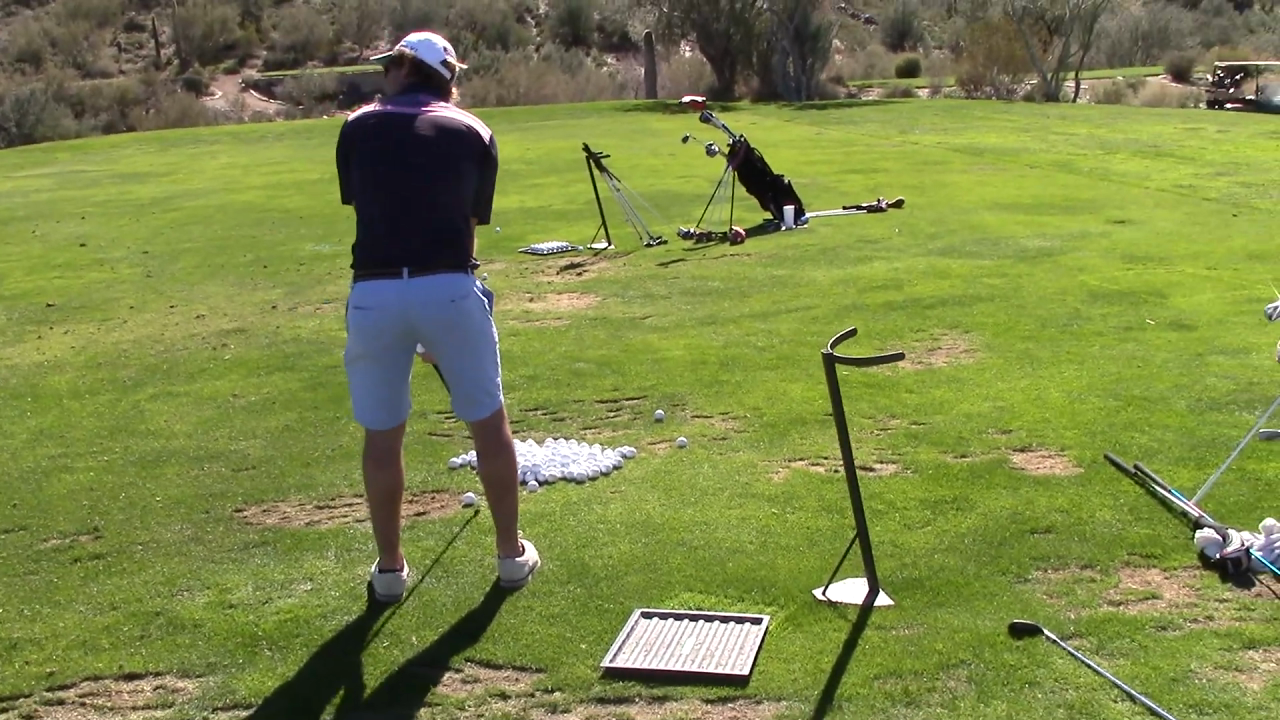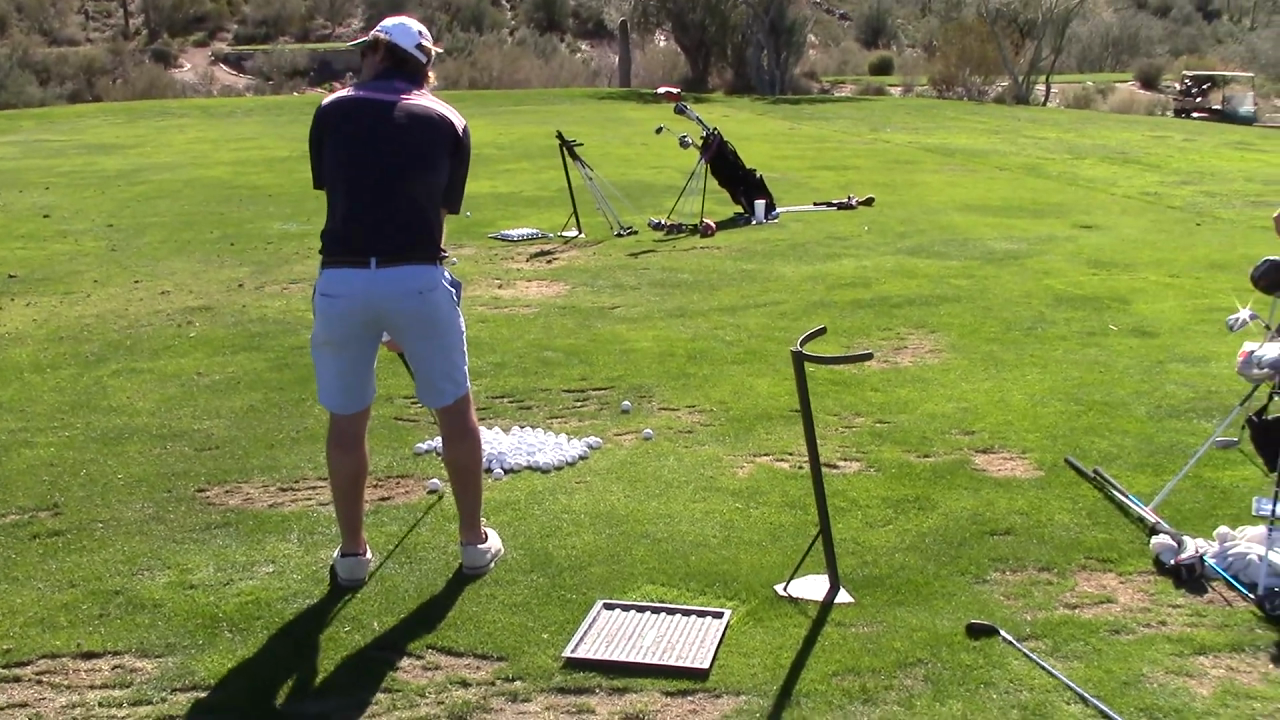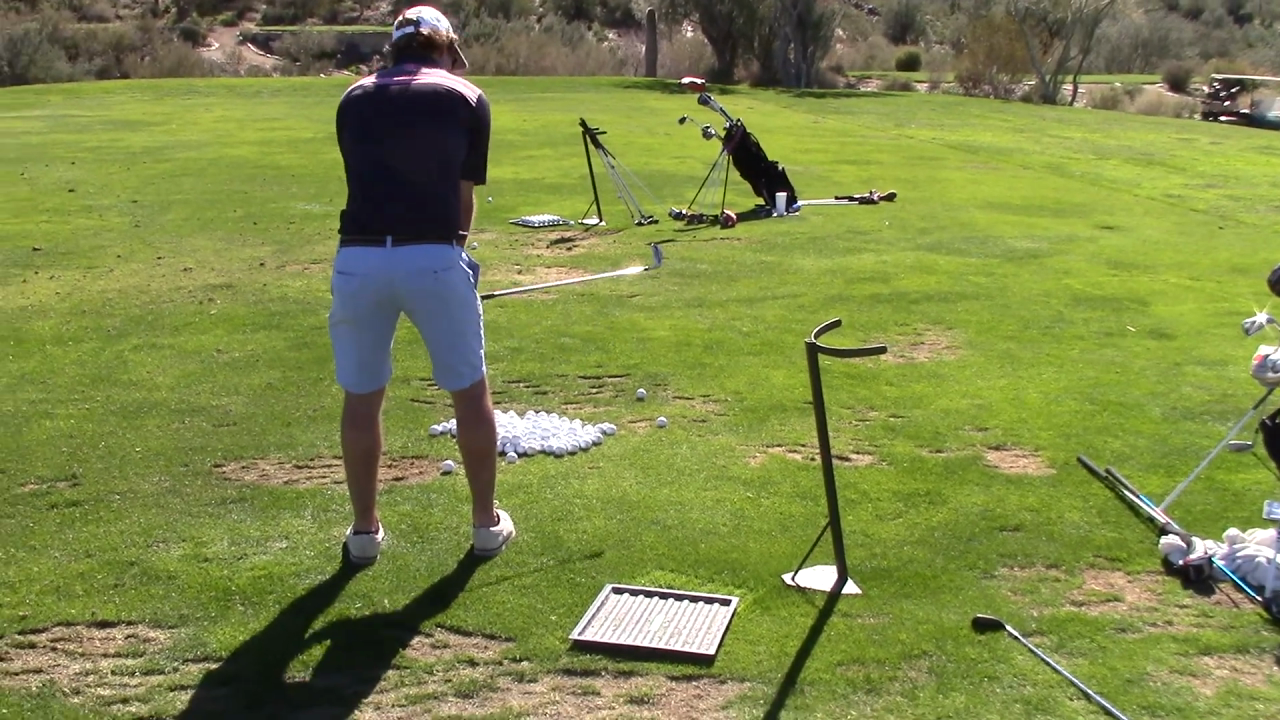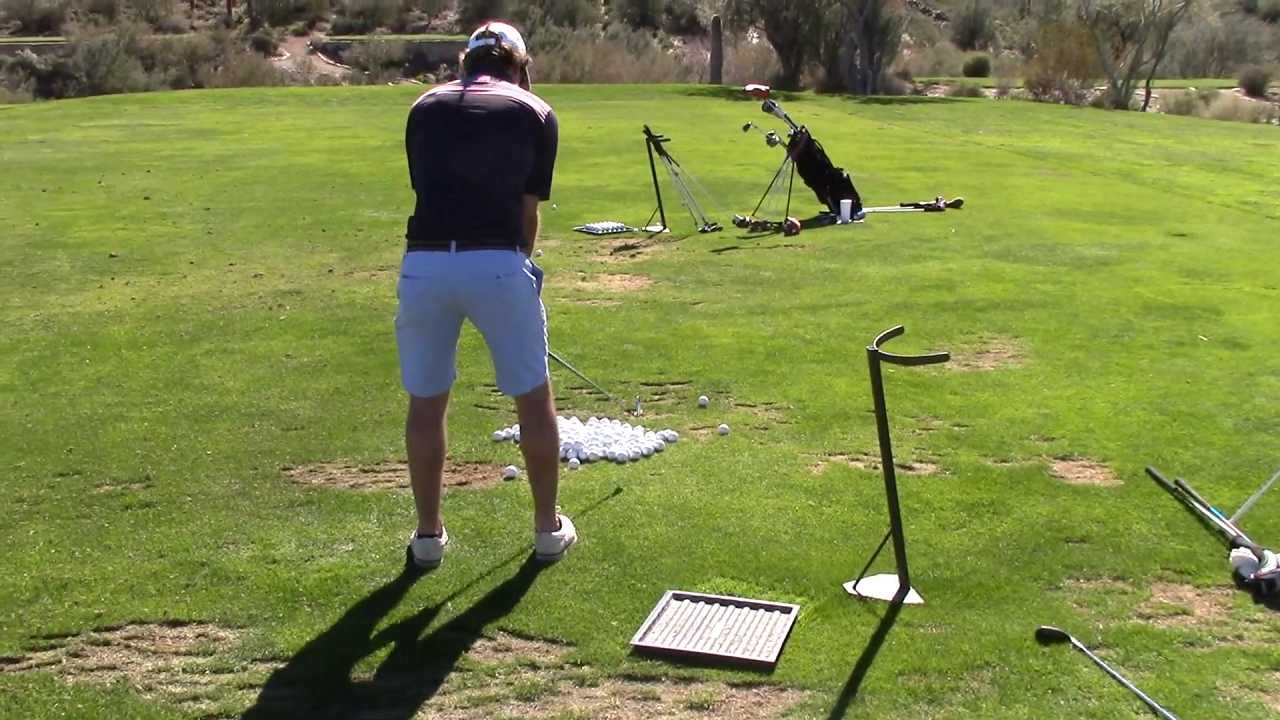
dt=0.4s
person 1, frame 1
left shoulder: (358, 127)
right shoulder: (475, 134)
left elbow: (360, 209)
left hip: (374, 292)
right hip: (449, 288)
left knee: (382, 434)
right knee: (488, 421)
left ankle: (390, 567)
right ankle: (511, 552)
person 1, frame 2
left shoulder: (333, 111)
right shoulder: (450, 124)
left elbow: (332, 195)
left hip: (342, 279)
right hip: (418, 278)
left knee: (346, 419)
right knee: (455, 409)
left ankle: (352, 551)
right ankle: (474, 540)
person 1, frame 3
left shoulder: (354, 99)
right shoulder: (467, 98)
right elbow: (463, 197)
left hip: (359, 257)
right hip: (434, 257)
left knee: (361, 398)
right knee: (470, 392)
left ankle: (365, 529)
right ankle: (486, 521)
person 1, frame 4
left shoulder: (425, 107)
right shoulder: (536, 113)
right elbow: (527, 212)
left hip: (425, 263)
right hip: (497, 264)
left knee: (426, 402)
right knee: (533, 397)
left ankle: (428, 533)
right ankle: (548, 527)
